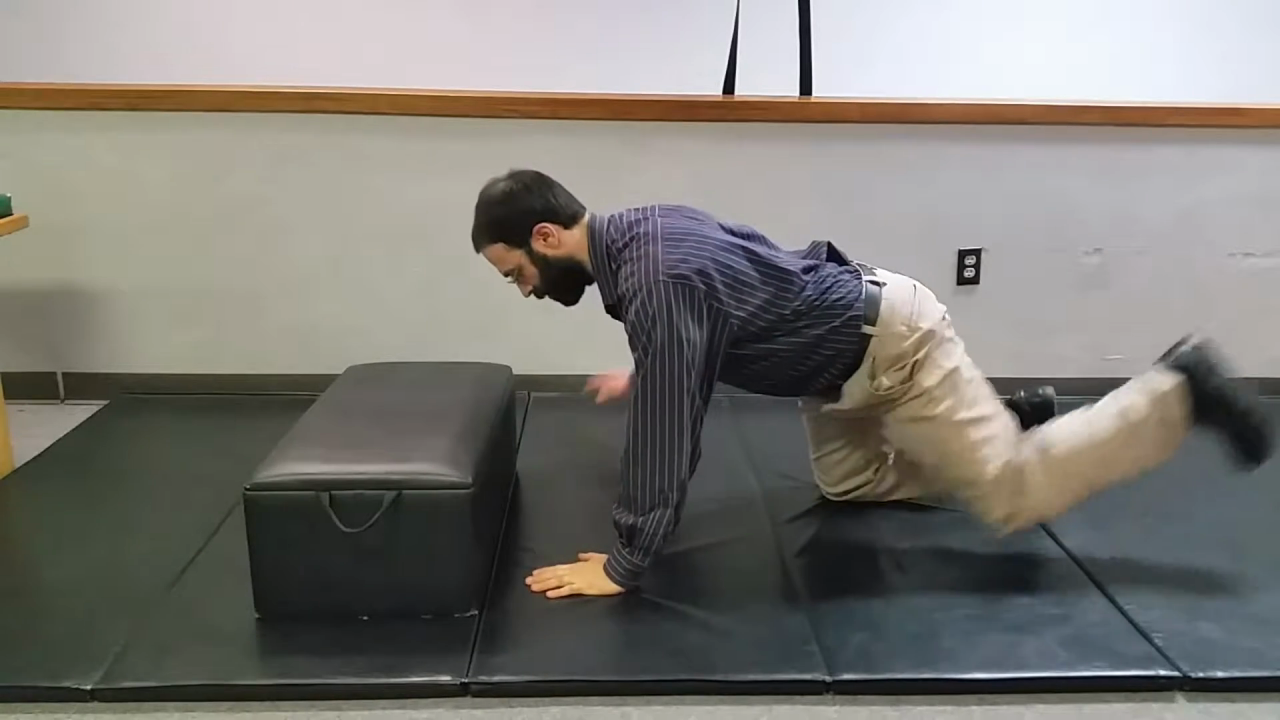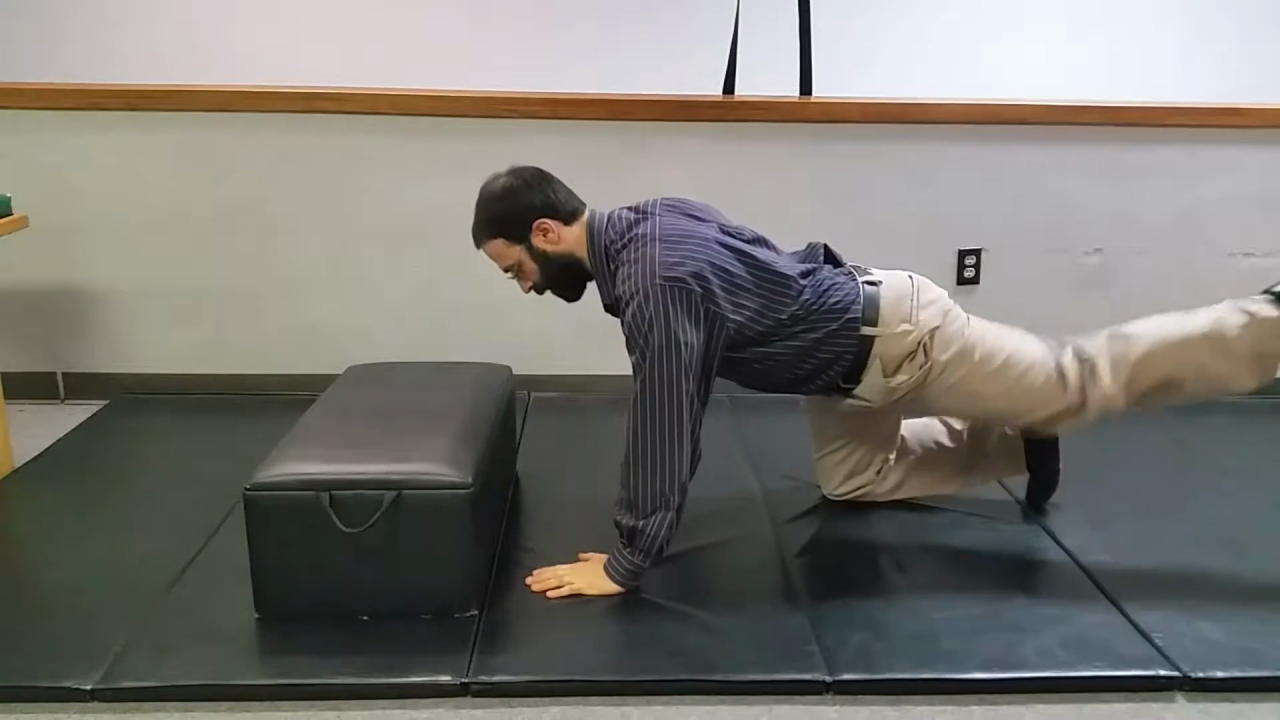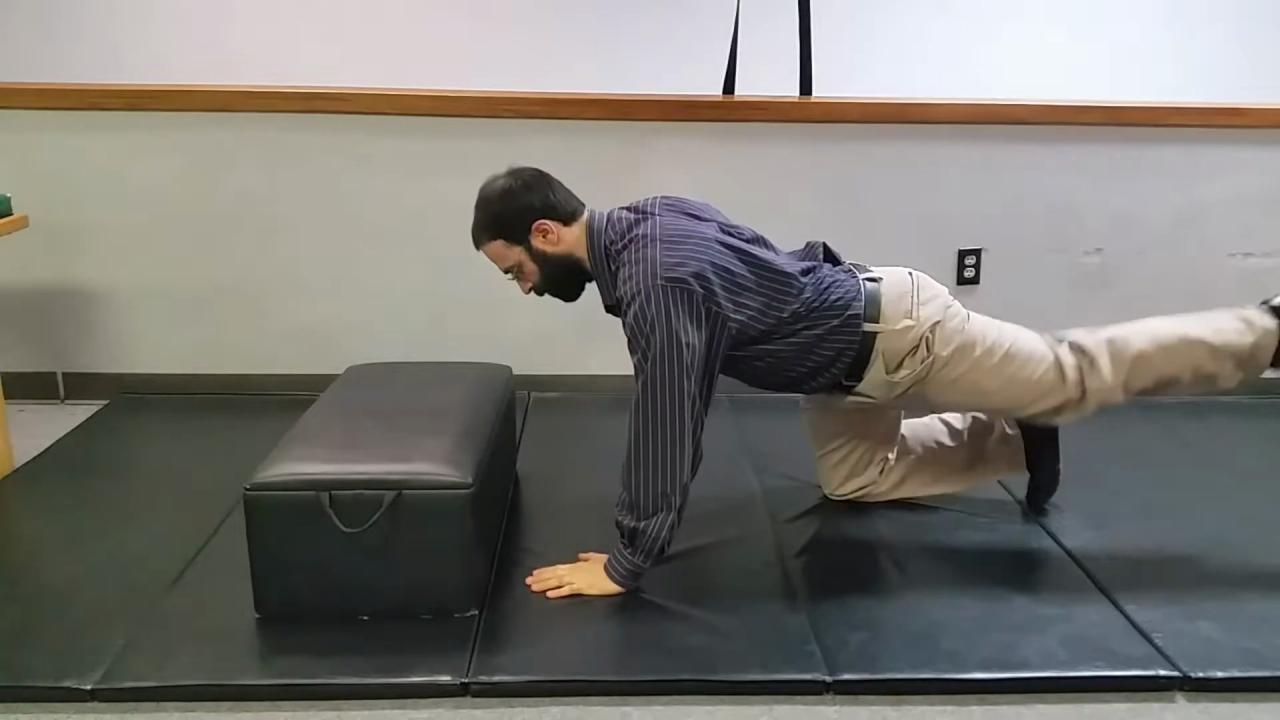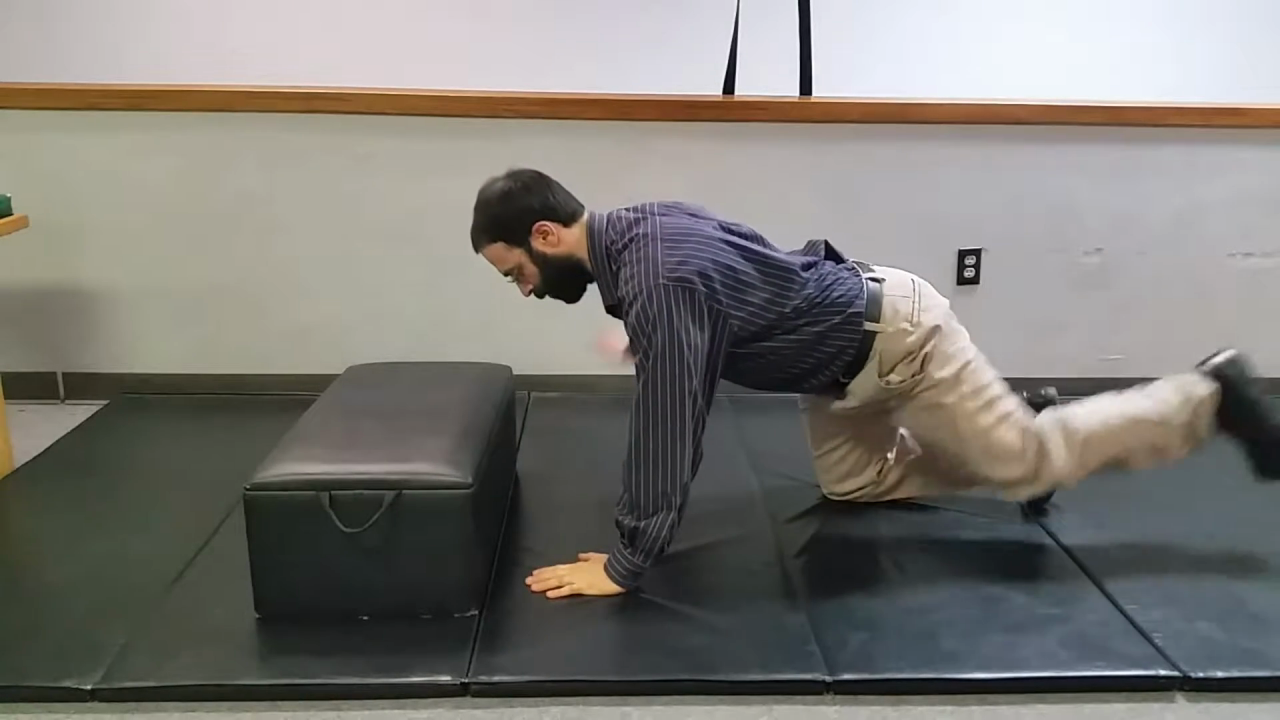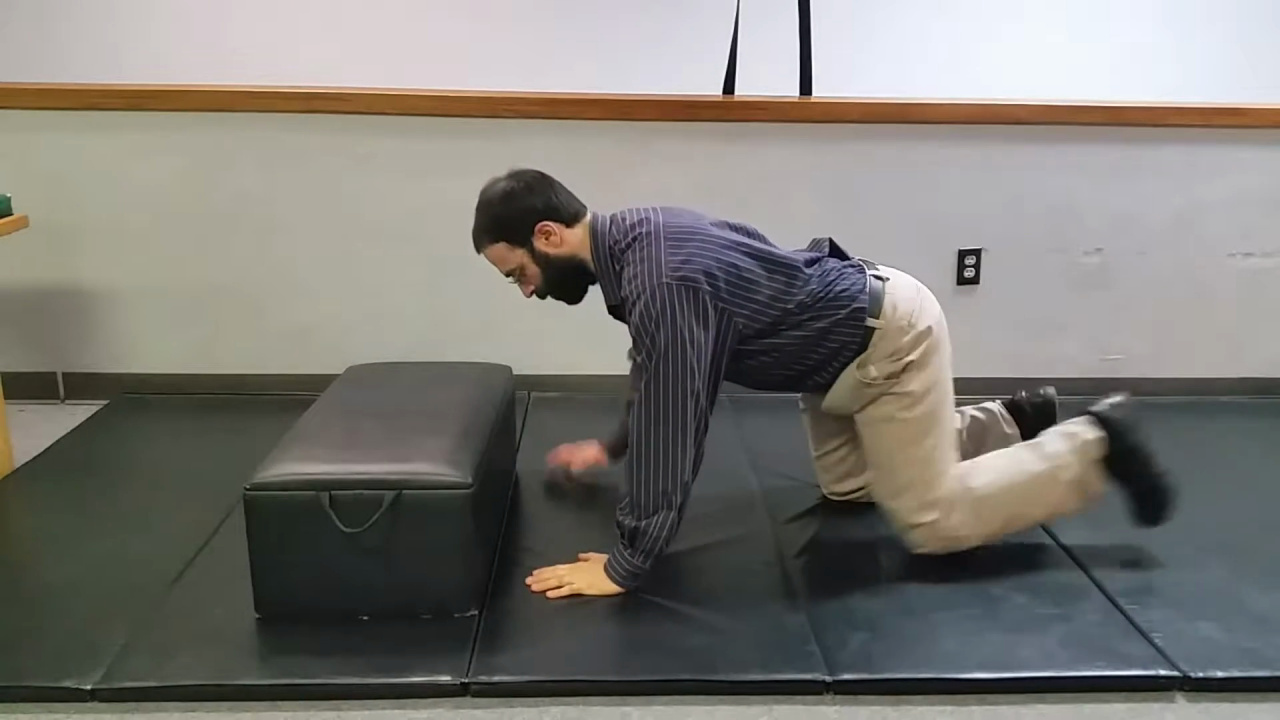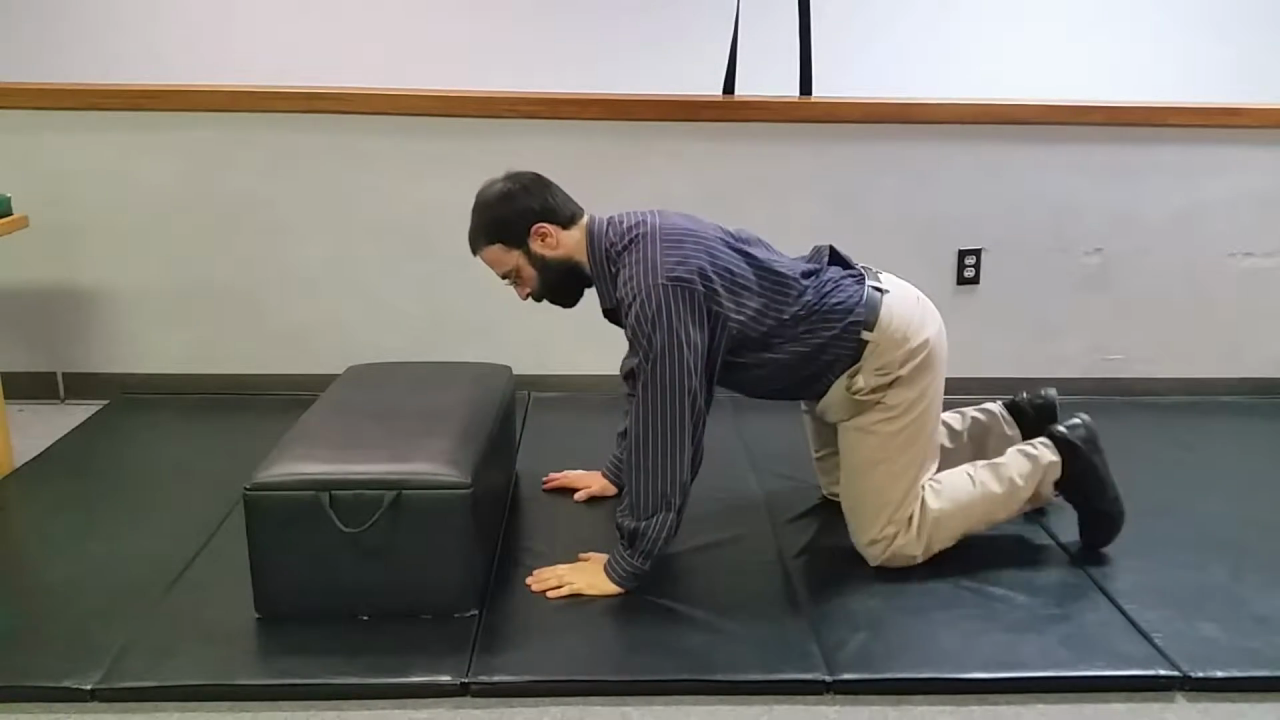
dt=0.2s
person 1, frame 1
left shoulder: (655, 279)
right shoulder: (637, 232)
left elbow: (668, 429)
left wrist: (622, 565)
right wrist: (644, 379)
left hip: (891, 345)
right hip: (860, 331)
left knee: (1014, 490)
right knee: (850, 483)
left ankle: (1177, 392)
right ankle: (1011, 418)
person 1, frame 2
left shoulder: (652, 282)
right shoulder: (643, 222)
left elbow: (665, 430)
left wrist: (624, 566)
left hip: (895, 337)
right hip: (857, 318)
left knee: (1076, 379)
right knee: (856, 482)
right ankle: (1014, 444)
person 1, frame 3
left shoulder: (654, 283)
right shoulder: (642, 219)
left elbow: (666, 430)
left wrist: (624, 566)
left hip: (896, 332)
right hip: (856, 314)
left knee: (1077, 372)
right knee: (856, 480)
right ankle: (1015, 436)
person 1, frame 4
left shoulder: (656, 280)
right shoulder: (640, 224)
left elbow: (667, 430)
left wrist: (623, 566)
right wrist: (644, 344)
left hip: (893, 337)
right hip: (850, 334)
left knee: (1031, 460)
right knee: (854, 481)
left ankle: (1208, 397)
right ankle: (1007, 434)
person 1, frame 5
left shoulder: (660, 277)
right shoulder: (631, 233)
left elbow: (673, 424)
right elbow: (663, 379)
left wrist: (626, 565)
right wrist: (610, 446)
left hip: (887, 334)
right hip: (844, 329)
left knee: (938, 519)
right knee: (848, 480)
left ankle: (1093, 447)
right ankle: (1012, 423)
person 1, frame 6
left shoulder: (657, 281)
right shoulder: (630, 241)
left elbow: (670, 427)
right elbow: (653, 383)
left wrist: (624, 567)
right wrist: (616, 472)
left hip: (885, 346)
right hip: (852, 327)
left knee: (892, 537)
right knee: (849, 483)
left ankle: (1051, 462)
right ankle: (1013, 424)
